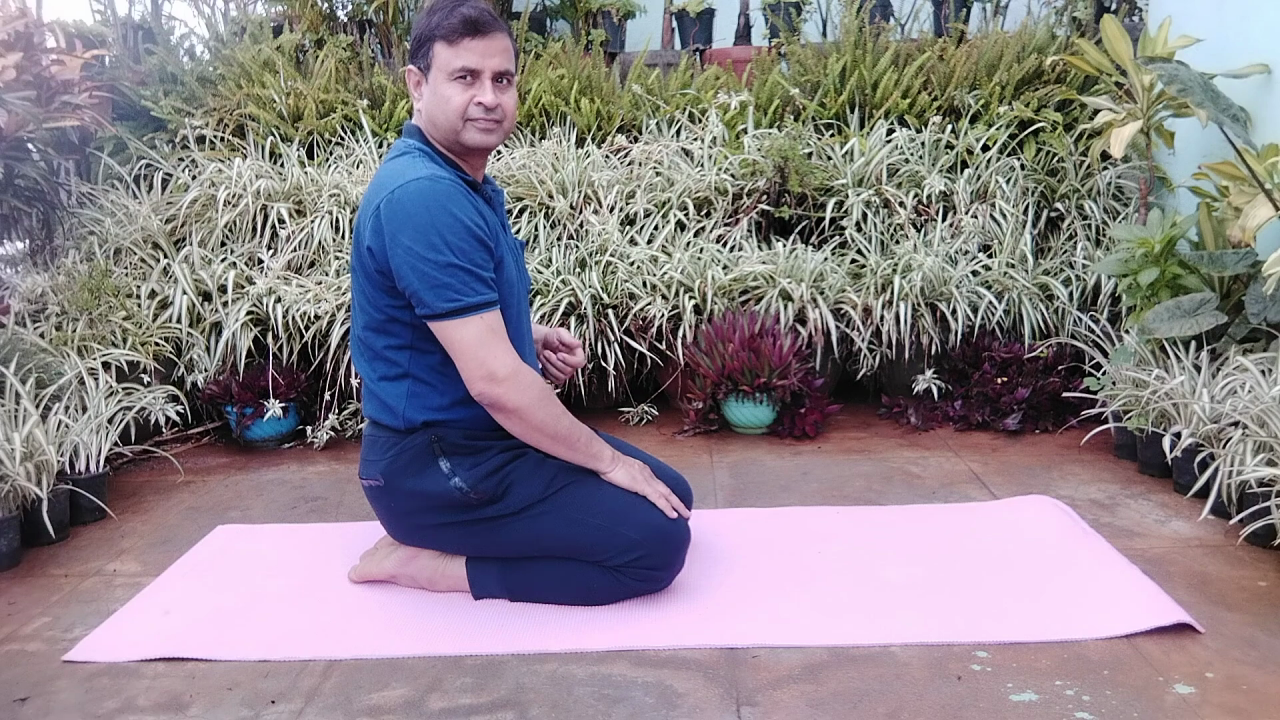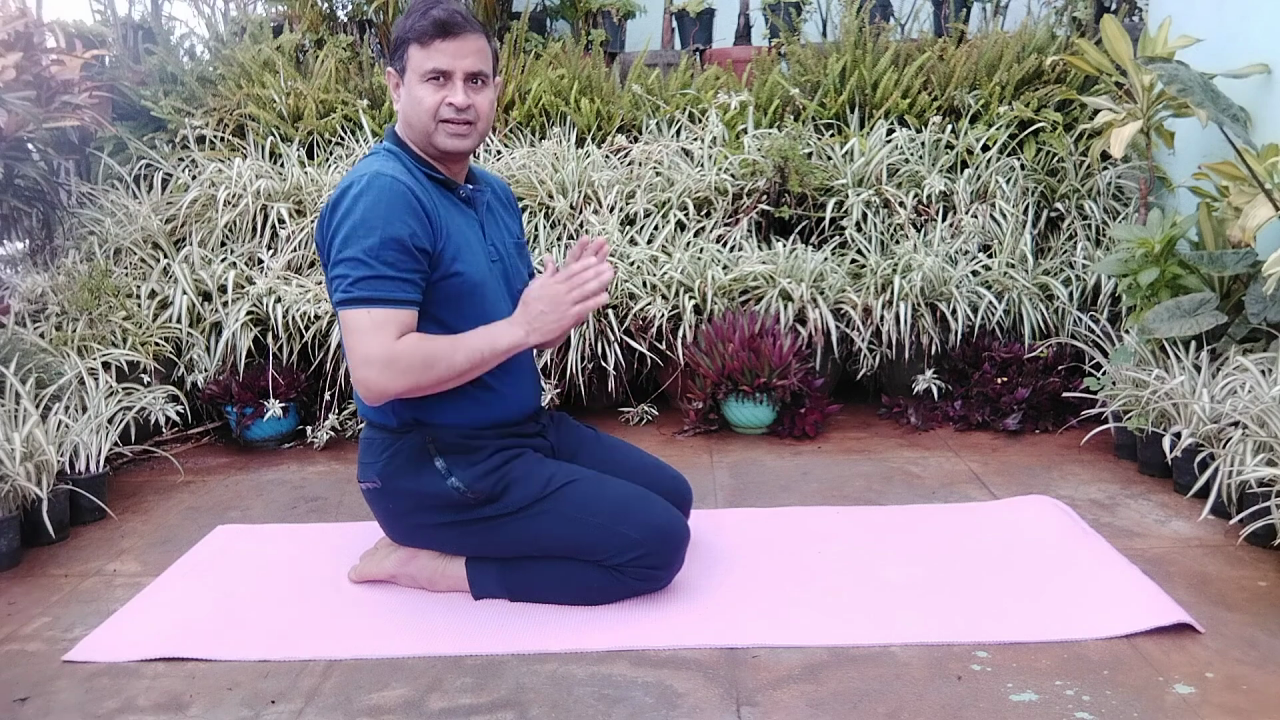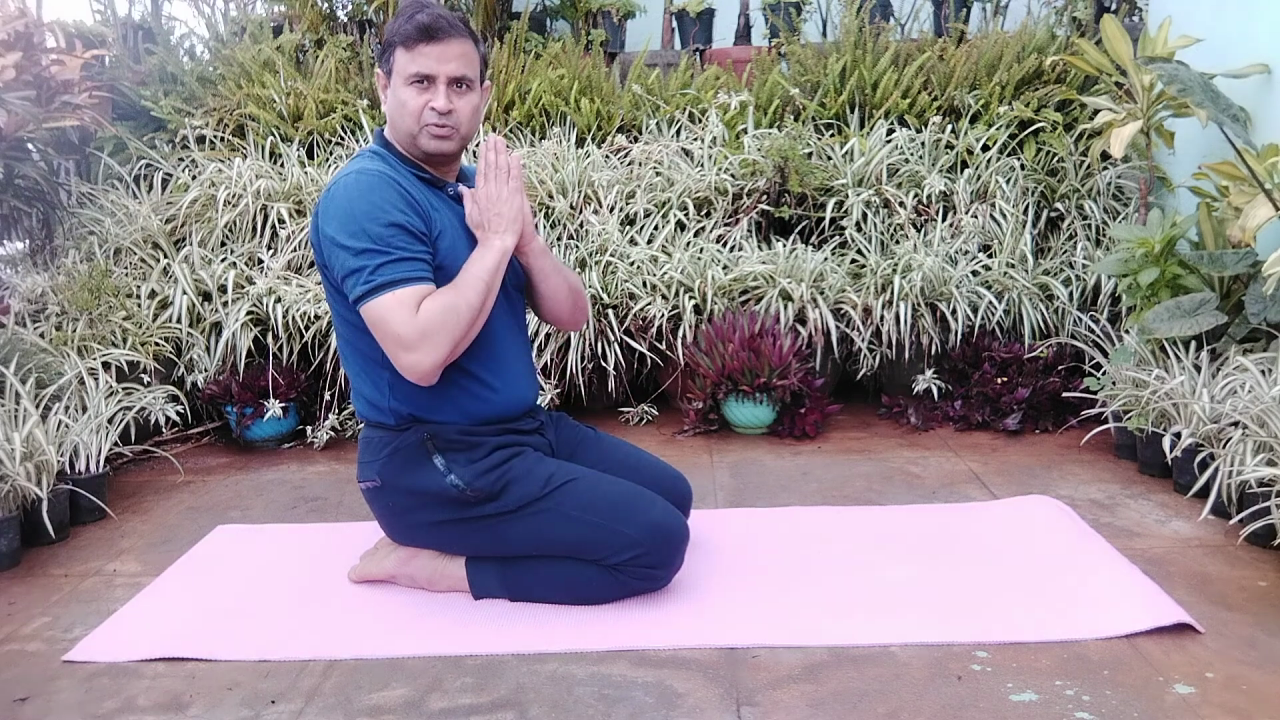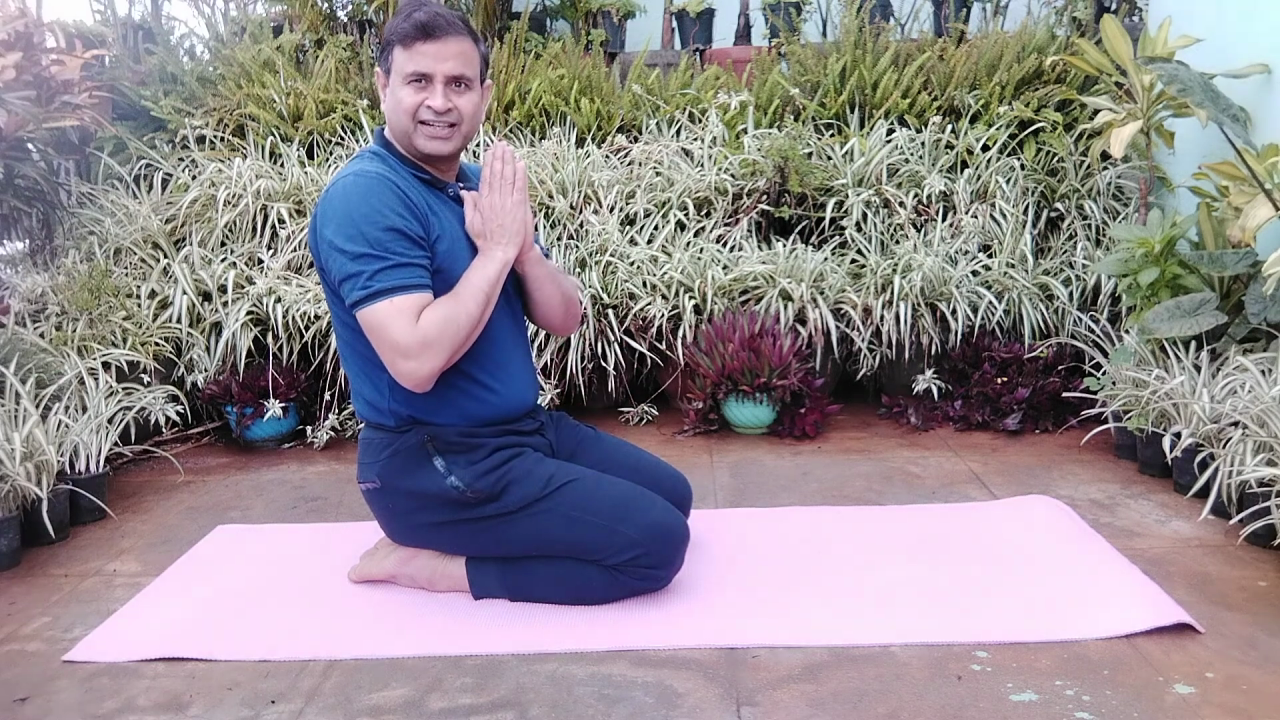
dt=0.5s
person 1, frame 1
left shoulder: (470, 185)
right shoulder: (423, 197)
right elbow: (495, 381)
left wrist: (531, 340)
right wrist: (608, 460)
left hip: (490, 437)
right hip: (437, 466)
left knee: (671, 497)
right knee: (658, 542)
left ankle: (440, 543)
right ankle: (430, 562)
person 1, frame 2
left shoulder: (491, 192)
right shoulder: (379, 196)
left elbow: (501, 318)
right elbow: (377, 373)
left wrist: (559, 306)
right wrist: (524, 327)
left hip: (517, 430)
right hip: (434, 466)
left knee: (670, 496)
right knee: (656, 543)
left ankle: (439, 546)
right ankle: (429, 562)
person 1, frame 3
left shoulder: (480, 188)
right shoulder: (365, 195)
left elbow: (571, 315)
right elbow: (421, 354)
left wrist: (524, 236)
right wrist: (494, 240)
right hip: (431, 463)
left knee: (670, 495)
right knee: (656, 541)
left ankle: (442, 544)
right ankle: (424, 561)
person 1, frame 4
left shoulder: (483, 188)
right shoulder: (365, 196)
left elbow: (565, 319)
right elbow: (415, 362)
left wrist: (523, 246)
right wrist: (497, 248)
left hip: (524, 426)
right hip: (433, 464)
left knee: (671, 495)
right knee: (657, 542)
left ankle: (452, 543)
right ankle: (427, 561)
